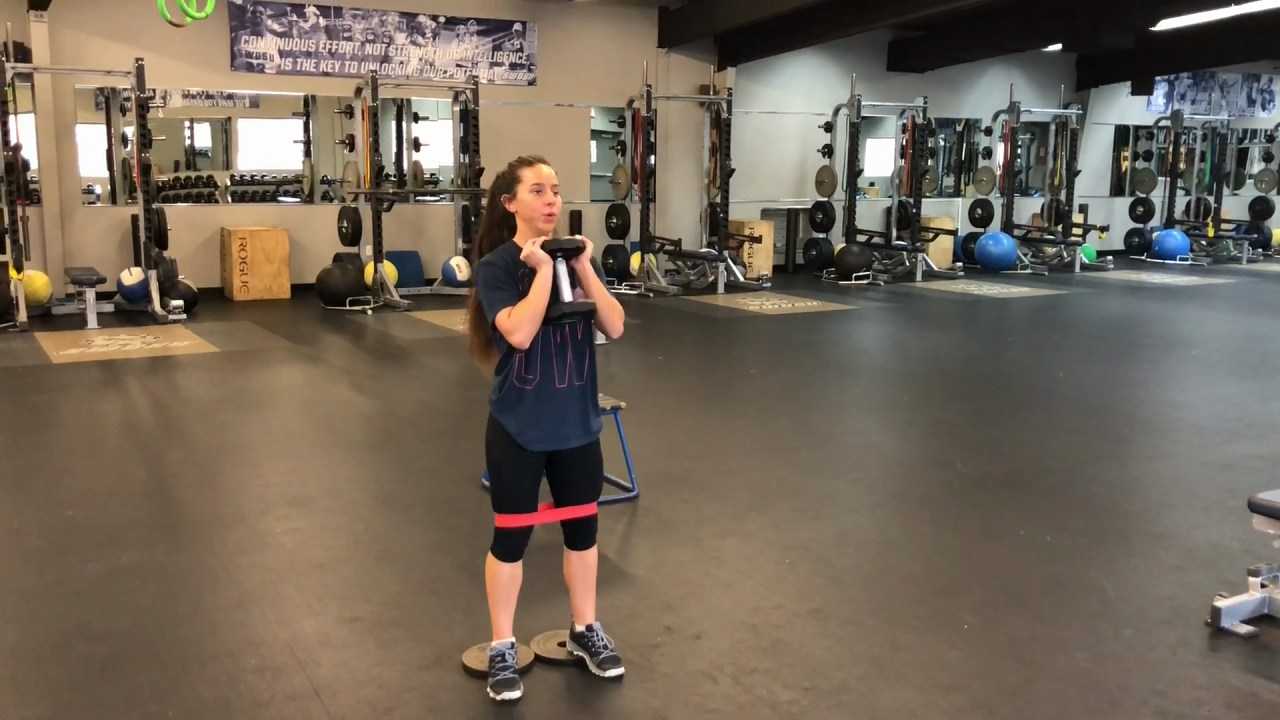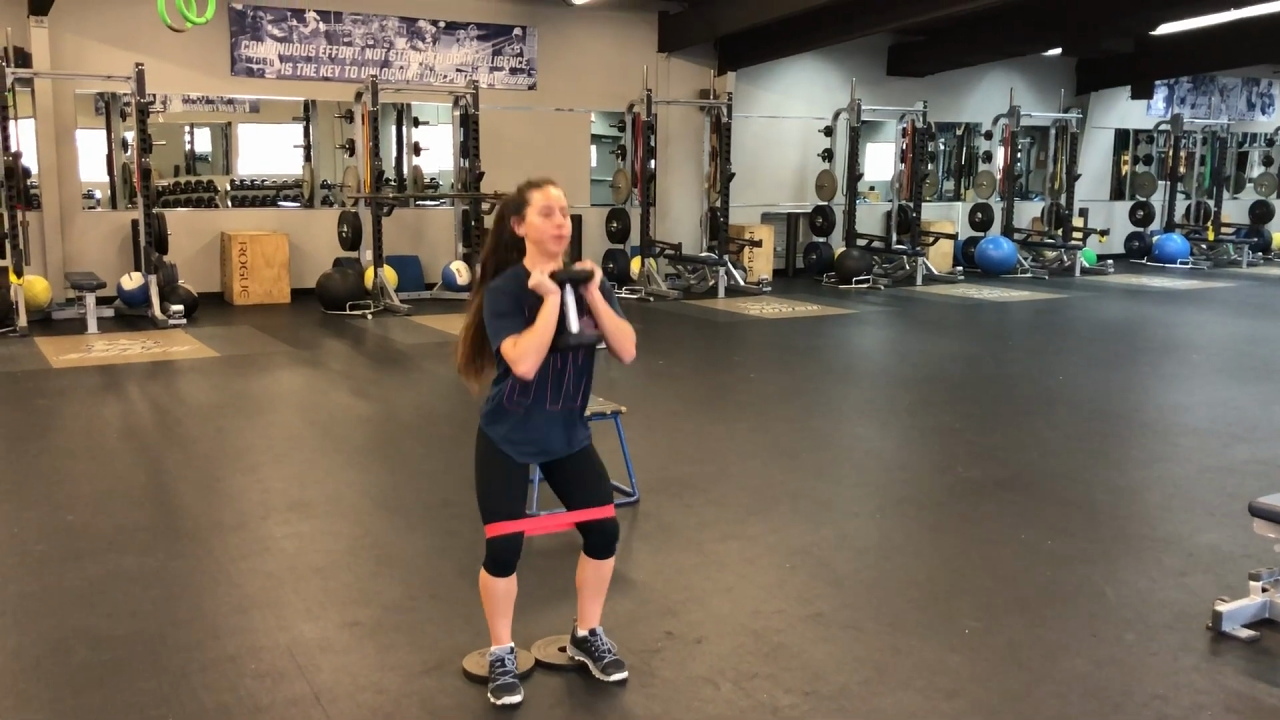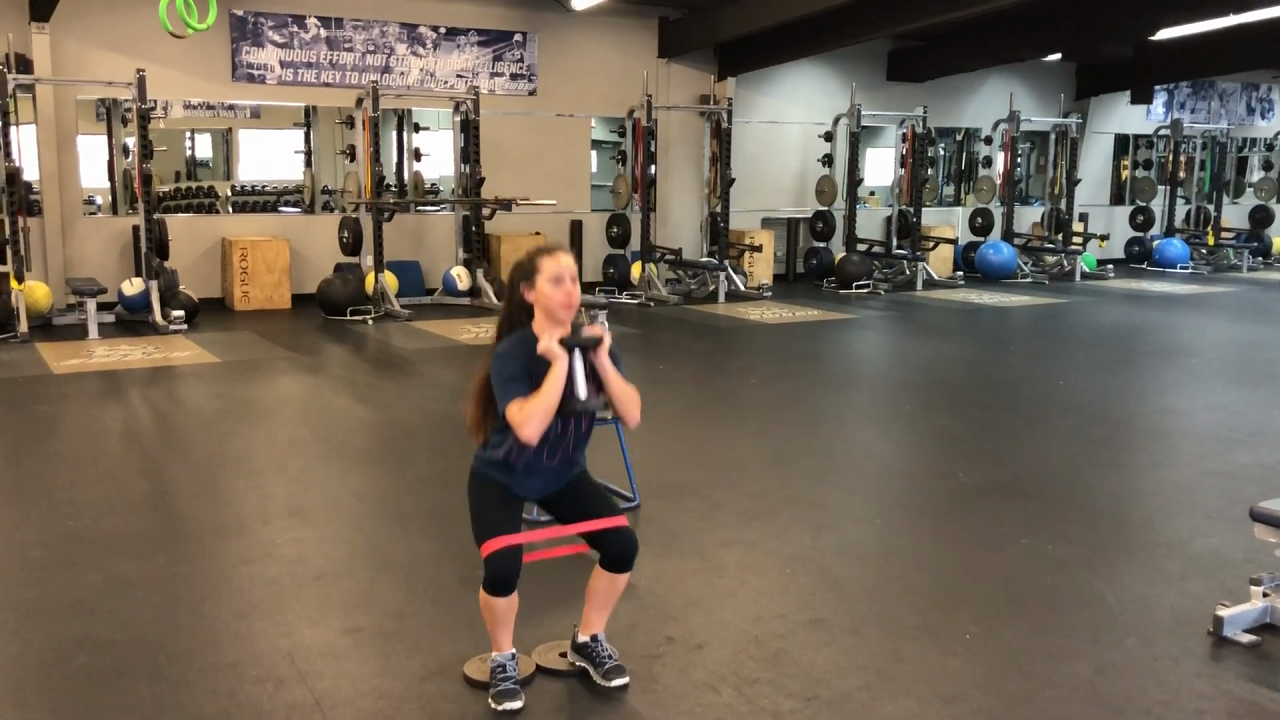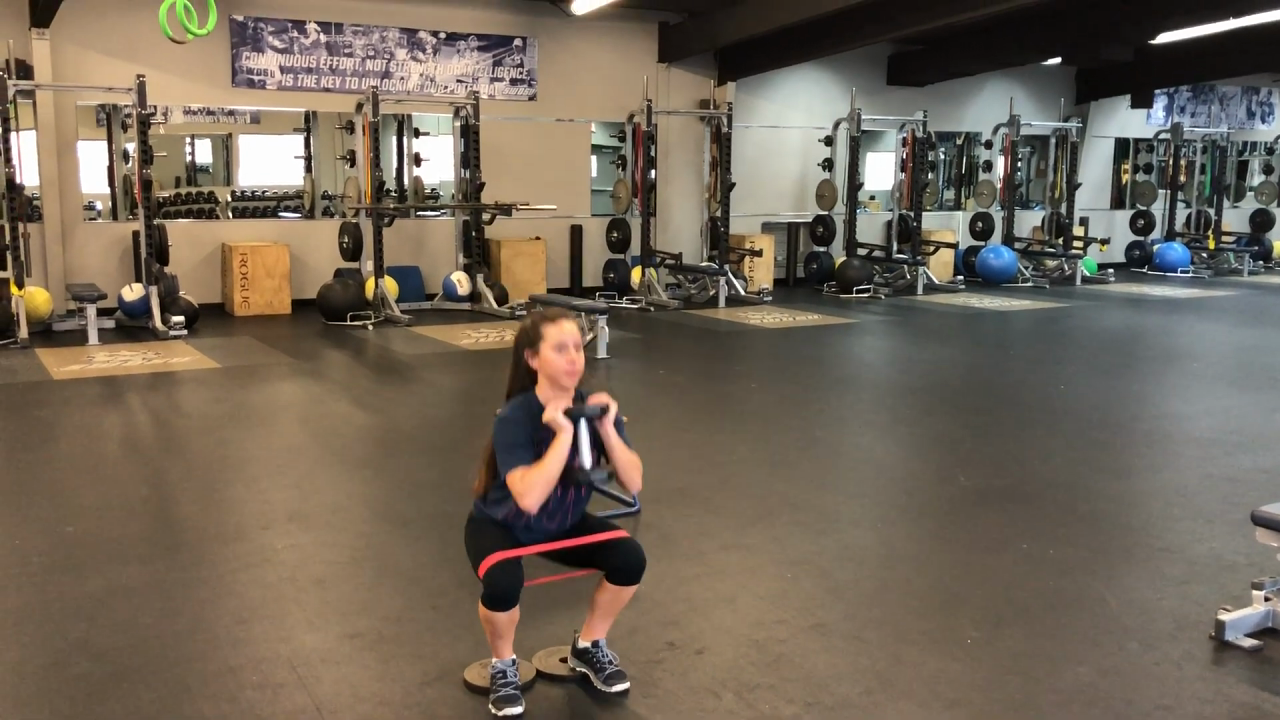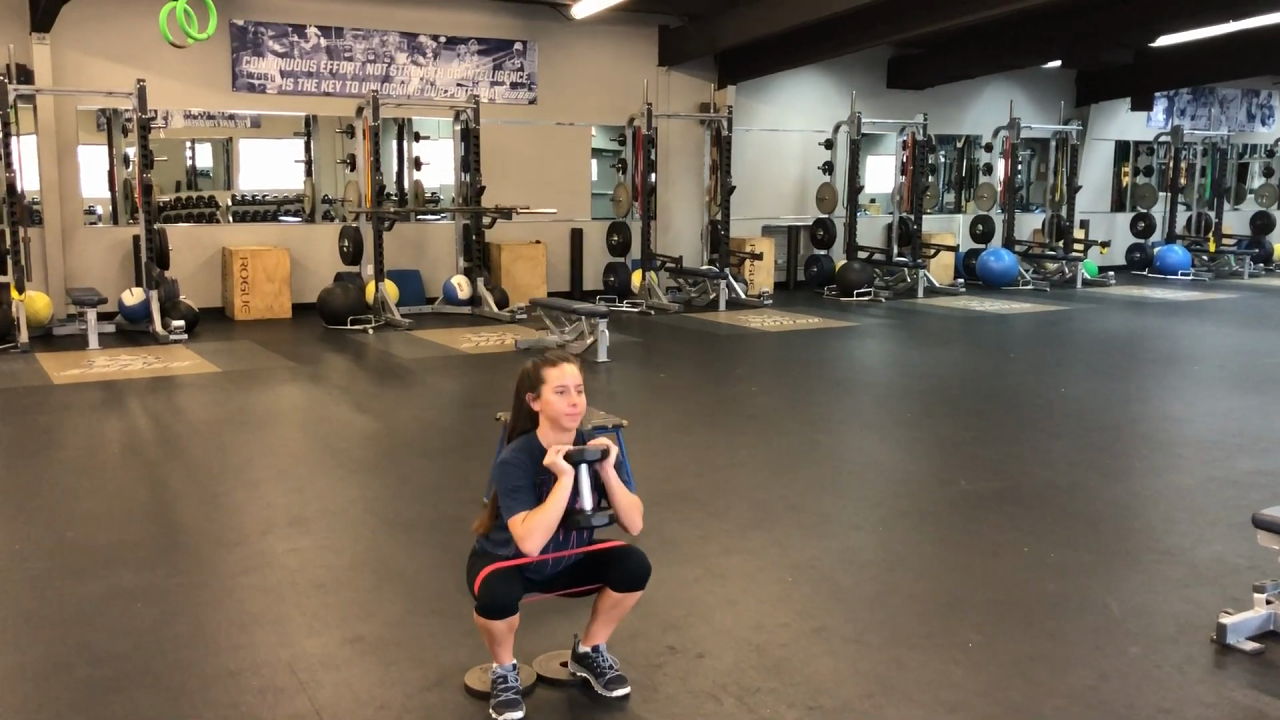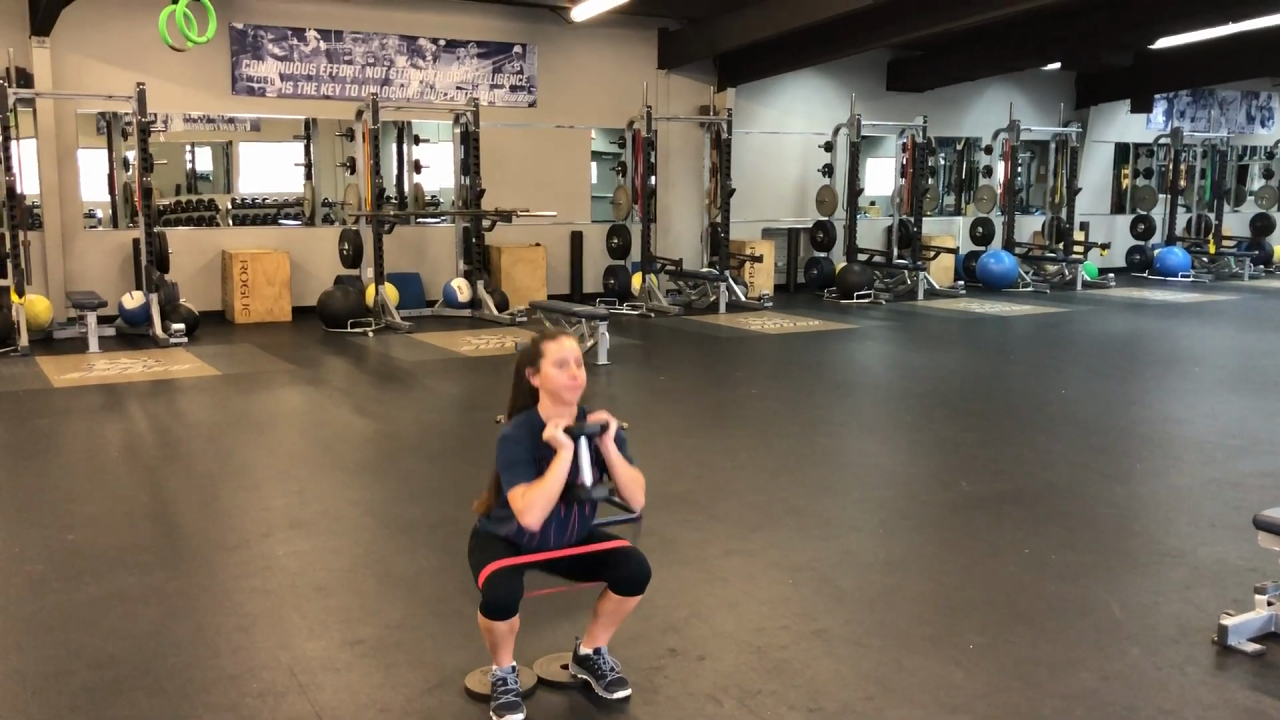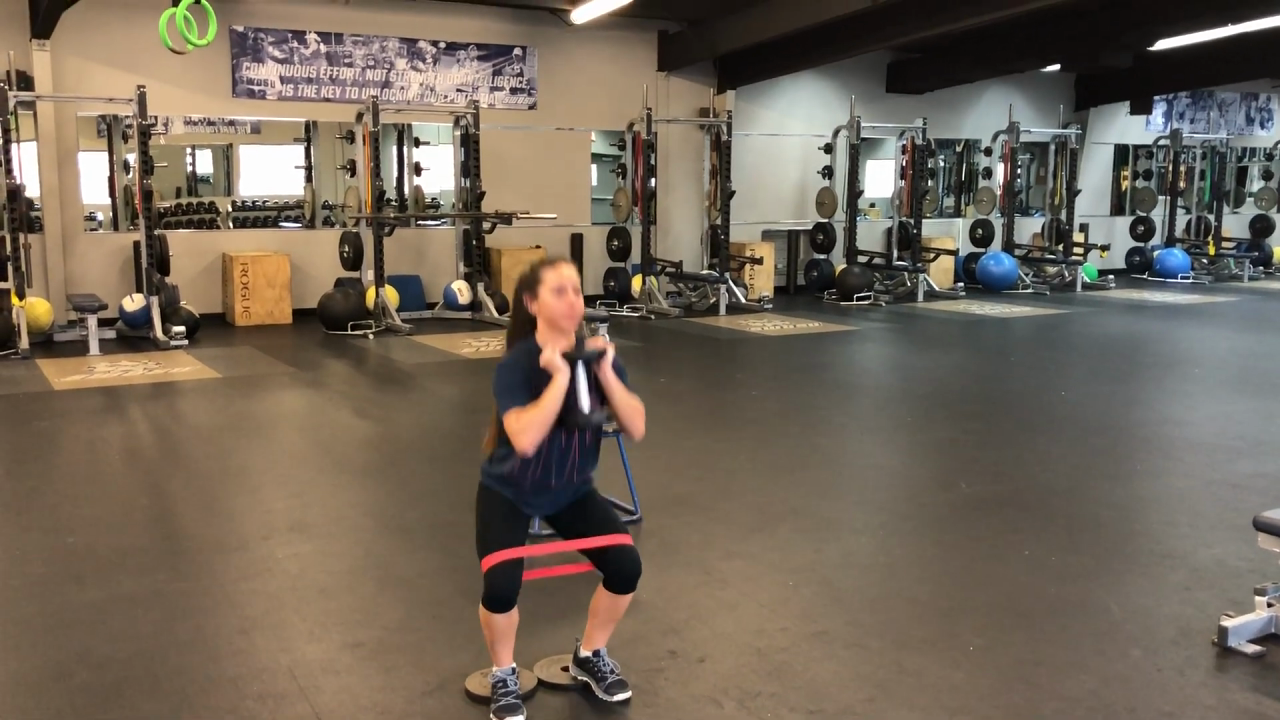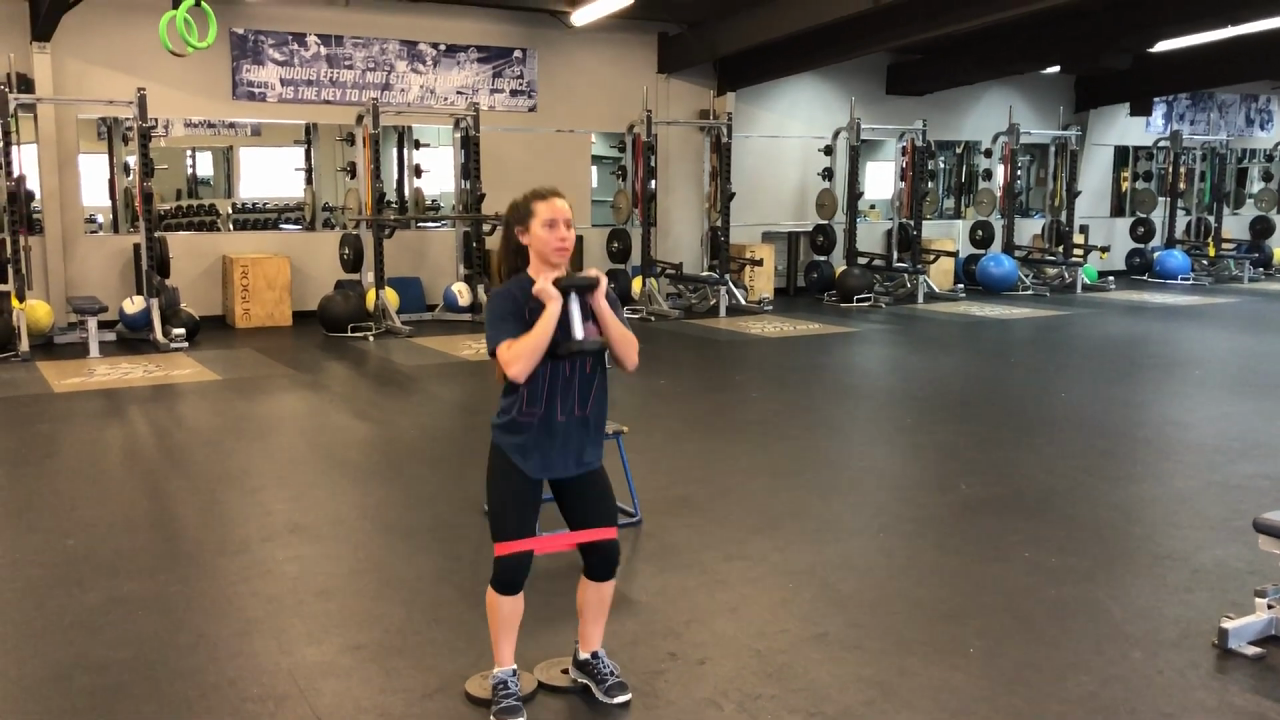
dt=0.2s
person 1, frame 1
left shoulder: (577, 255)
right shoulder: (497, 266)
left elbow: (614, 327)
right elbow: (519, 333)
left wrist: (584, 269)
right wrist: (544, 269)
left hip: (577, 423)
right hip: (517, 427)
left knee: (580, 528)
right knee: (512, 536)
left ankle: (585, 631)
right ankle: (502, 648)
person 1, frame 2
left shoulder: (586, 279)
right shoulder: (504, 290)
left elbow: (627, 351)
right elbow: (524, 364)
left wrist: (592, 295)
right wrist: (551, 297)
left hip: (567, 436)
right hip: (507, 439)
left knee: (604, 532)
right knee: (504, 547)
left ankle: (587, 635)
right ankle: (501, 654)
person 1, frame 3
left shoulder: (591, 342)
right shoulder: (511, 354)
left elbow: (632, 415)
right elbow: (528, 430)
left wrist: (602, 360)
right wrist: (558, 364)
left hip: (564, 475)
right hip: (502, 479)
left knee: (622, 545)
right knee: (503, 567)
left ankle: (588, 641)
right ankle: (503, 661)
person 1, frame 4
left shoulder: (595, 407)
right shoulder: (515, 418)
left elbow: (634, 483)
right elbow: (529, 499)
left wrist: (607, 429)
right wrist: (564, 434)
left hip: (565, 524)
right hip: (501, 528)
left knee: (630, 560)
right knee: (502, 585)
left ankle: (588, 647)
right ankle: (503, 667)
person 1, frame 5
left shoulder: (597, 448)
right shoulder: (516, 460)
left elbow: (635, 524)
right elbow: (530, 544)
left wrist: (607, 471)
right wrist: (565, 477)
left hip: (567, 560)
right hip: (505, 559)
left knee: (634, 567)
right knee: (497, 597)
left ankle: (589, 651)
right ankle: (504, 671)
person 1, frame 6
left shoulder: (598, 425)
right shoulder: (518, 435)
left elbow: (636, 499)
right elbow: (529, 518)
left wrist: (608, 446)
right wrist: (564, 450)
left hip: (568, 537)
right hip: (505, 540)
left knee: (634, 571)
right knee: (502, 596)
left ankle: (590, 654)
right ankle: (503, 674)
person 1, frame 7
left shoulder: (598, 354)
right shoulder: (515, 364)
left elbow: (636, 428)
right elbow: (525, 440)
left wrist: (606, 372)
right wrist: (560, 377)
left hip: (571, 490)
right hip: (509, 493)
left knee: (625, 567)
right knee: (501, 584)
left ankle: (589, 656)
right ankle: (503, 676)
person 1, frame 8
left shoulder: (591, 289)
right shoulder: (508, 297)
left elbow: (630, 360)
right elbow: (516, 367)
left wrist: (597, 302)
right wrist: (552, 304)
left hip: (581, 452)
right hip: (519, 453)
left knee: (603, 556)
right knee: (512, 566)
left ankle: (589, 658)
right ankle: (504, 676)
